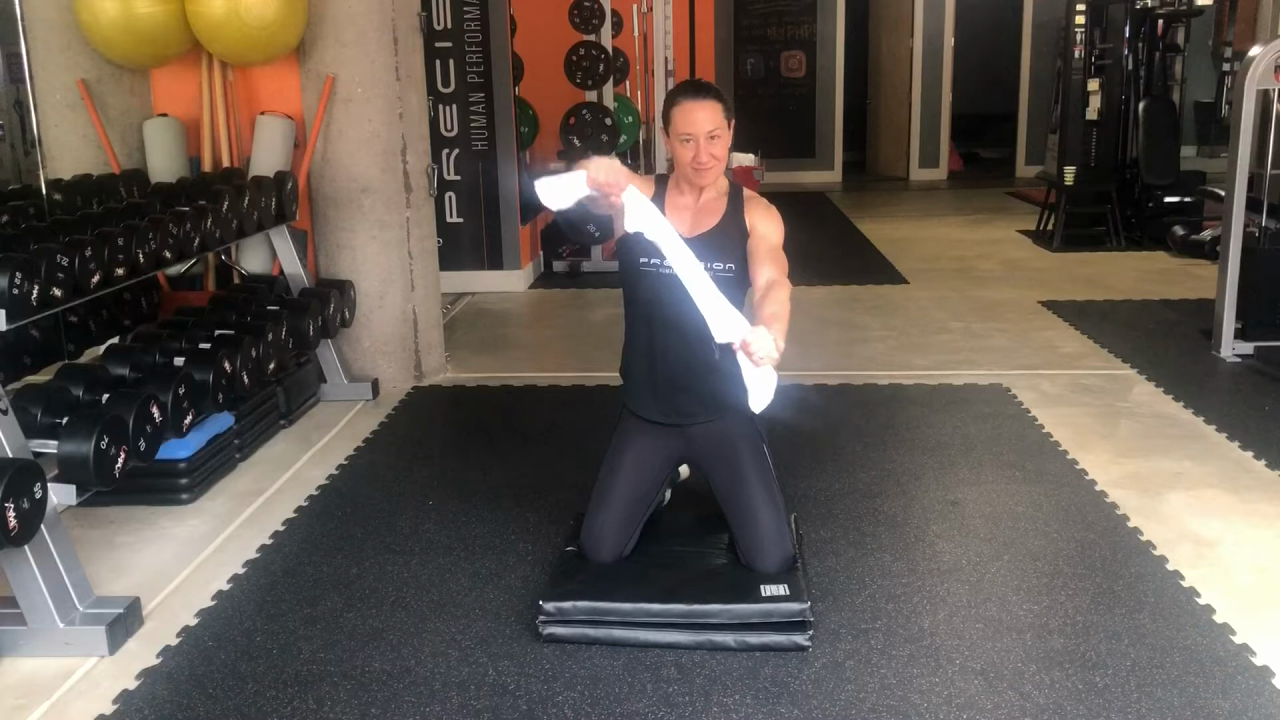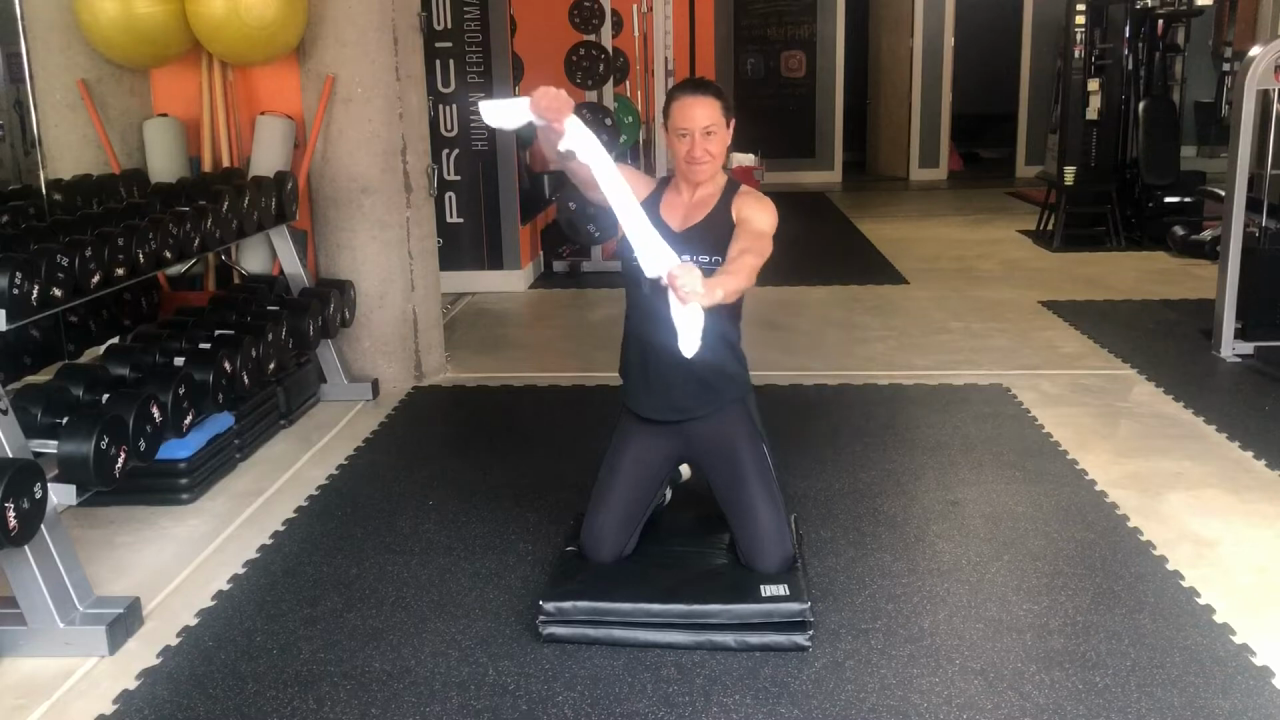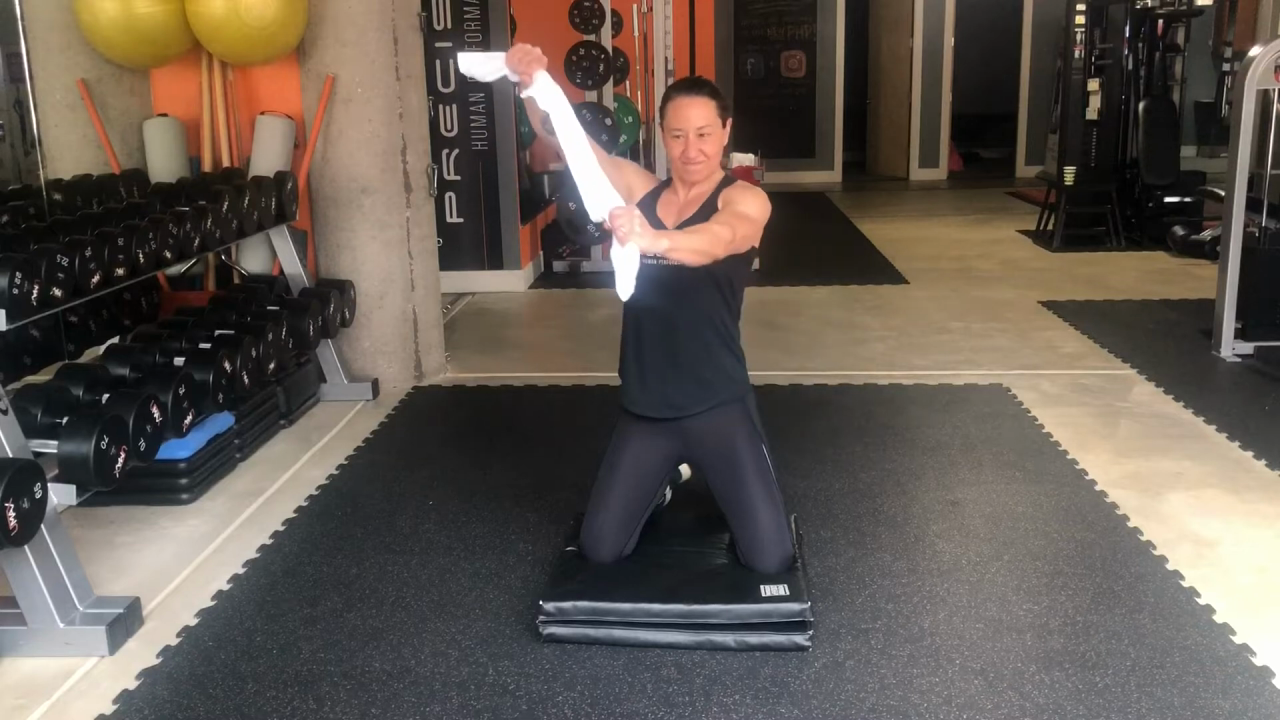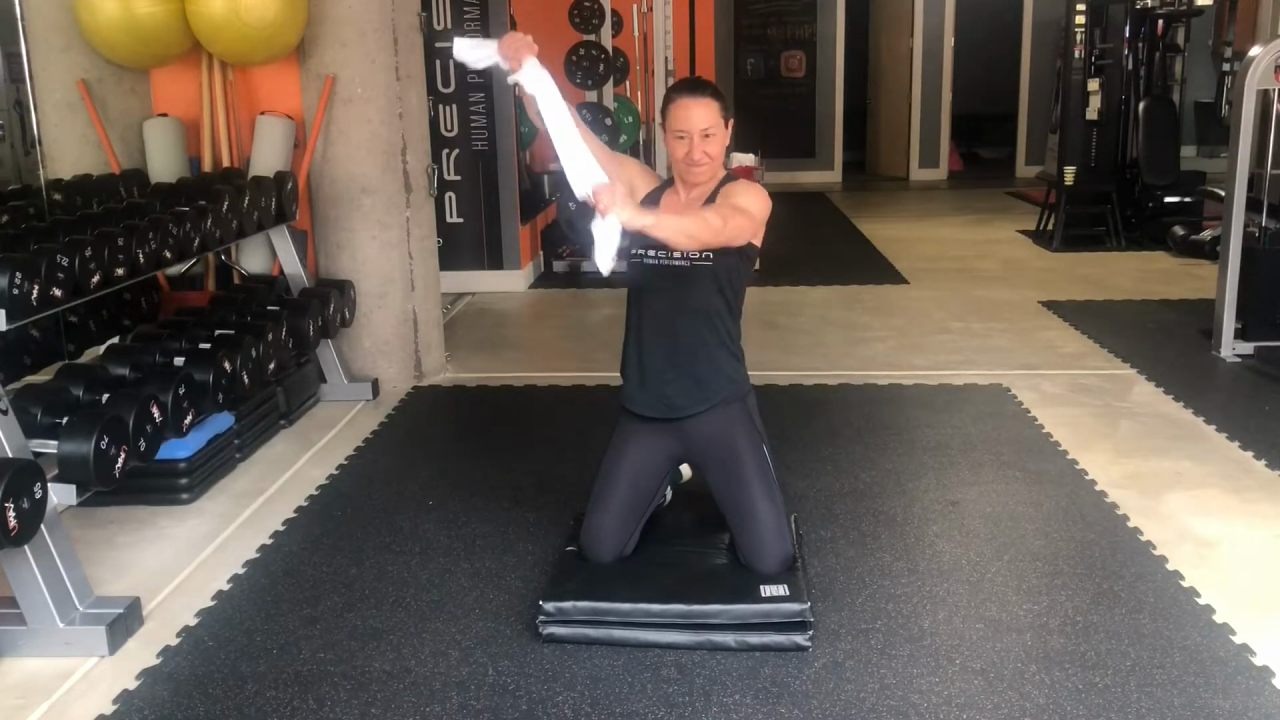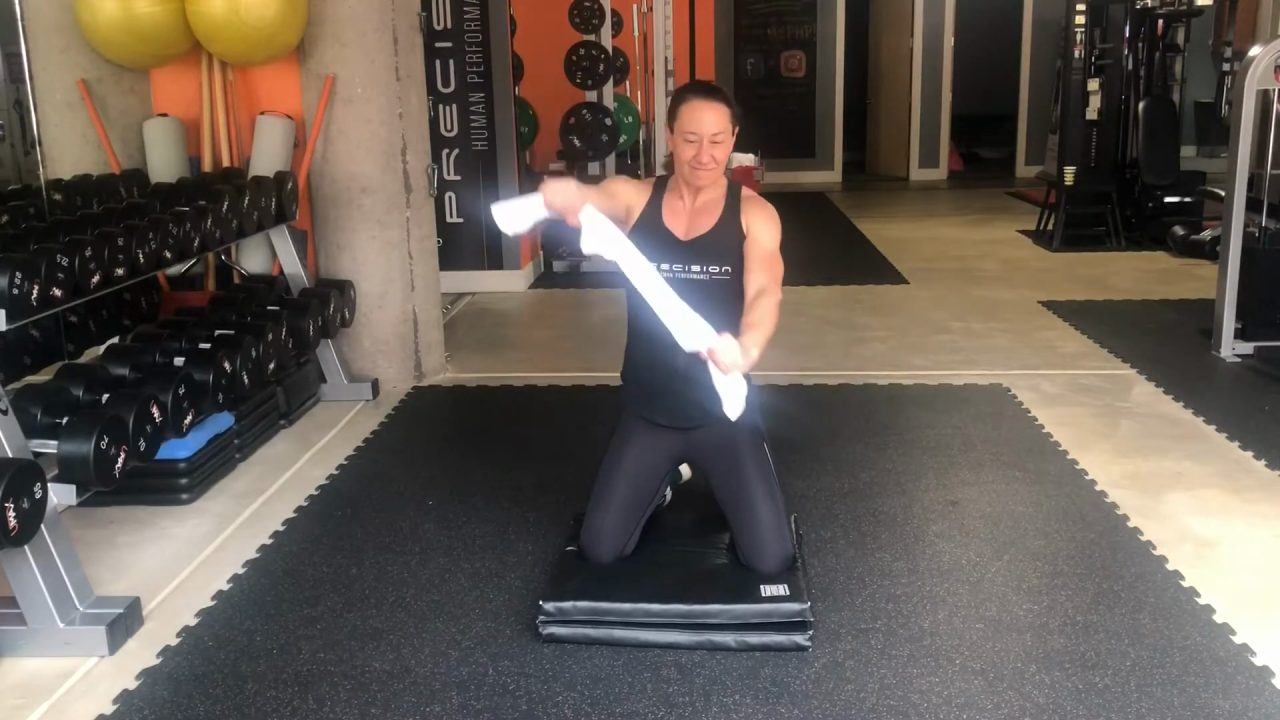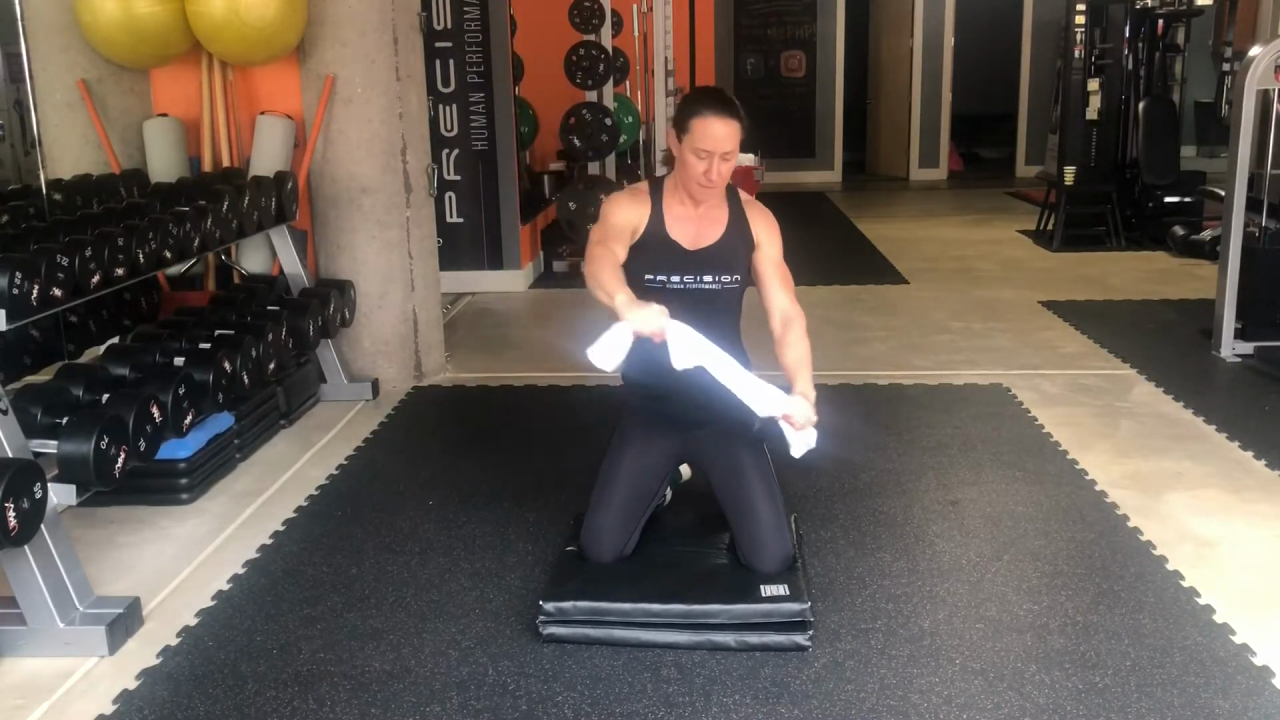
dt=0.5s
person 1, frame 1
left shoulder: (756, 214)
right shoulder: (636, 194)
left elbow: (773, 283)
right elbow: (597, 186)
left wrist: (771, 336)
right wrist: (595, 177)
left hip: (723, 410)
right hip: (646, 412)
left knee: (773, 559)
right knee: (599, 549)
left ankle: (707, 482)
right ankle: (660, 484)
person 1, frame 2
left shoulder: (751, 207)
right shoulder: (637, 191)
left elbow: (745, 264)
right elbow: (570, 158)
left wrist: (706, 289)
right wrist: (552, 122)
left hip: (720, 407)
right hip: (644, 409)
left knee: (772, 558)
right knee: (599, 549)
left ankle: (706, 479)
right ankle: (661, 486)
person 1, frame 3
left shoulder: (745, 201)
right shoulder: (636, 187)
left elbow: (717, 241)
right elbow: (563, 135)
left wrist: (655, 240)
right wrist: (532, 84)
left hip: (719, 407)
right hip: (644, 408)
left knee: (771, 558)
right knee: (599, 549)
left ankle: (721, 486)
right ankle: (662, 482)
person 1, frame 4
left shoulder: (746, 198)
right shoulder: (641, 185)
left elbow: (708, 229)
left wrist: (636, 217)
right wrist: (524, 69)
left hip: (720, 407)
right hip: (645, 409)
left knee: (772, 557)
right knee: (599, 547)
left ankle: (713, 478)
right ankle: (661, 481)
person 1, frame 5
left shoulder: (755, 213)
right shoulder: (633, 197)
left elbow: (765, 294)
right elbow: (582, 196)
left wrist: (744, 351)
right wrist: (560, 195)
left hip: (722, 410)
right hip: (647, 409)
left knee: (772, 559)
right knee: (599, 548)
left ankle: (715, 482)
right ankle: (660, 484)
person 1, frame 6
left shoulder: (755, 219)
right shoulder: (631, 206)
left elbow: (786, 314)
right elbow: (598, 258)
left wrist: (801, 388)
right wrist: (626, 303)
left hip: (727, 406)
right hip: (650, 407)
left knee: (772, 559)
right knee: (600, 548)
left ankle: (703, 477)
right ankle: (660, 483)
